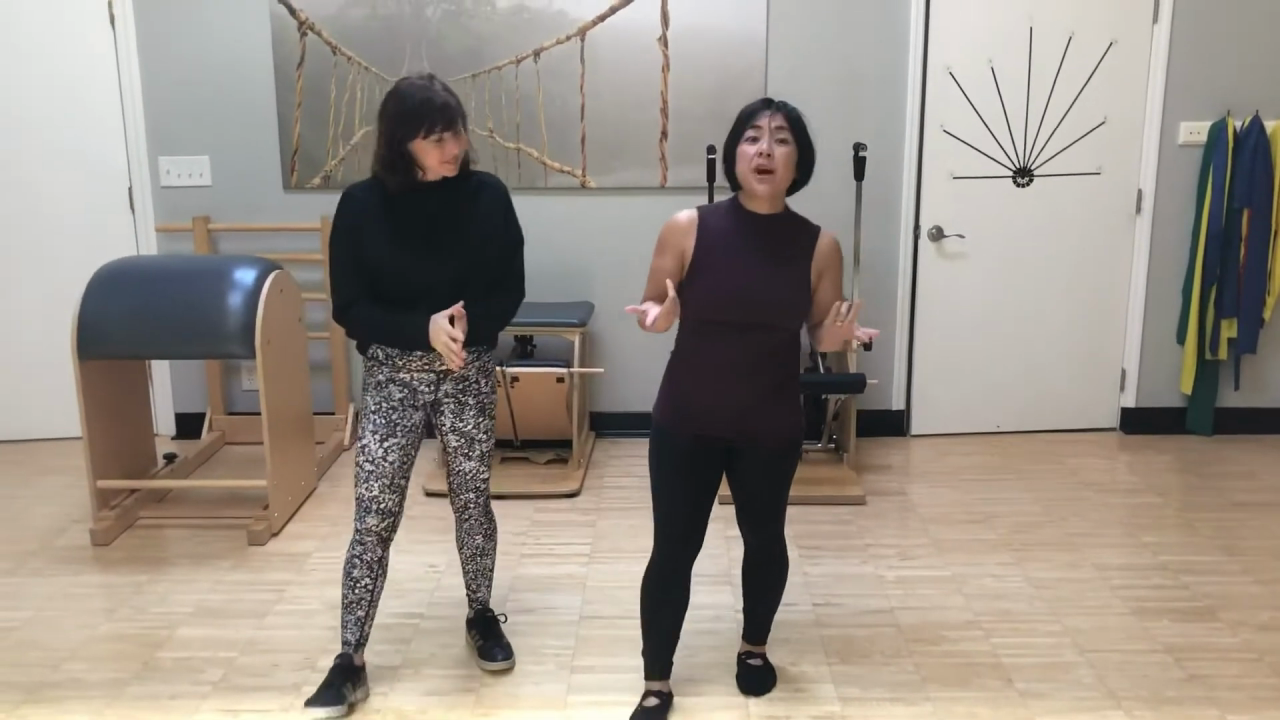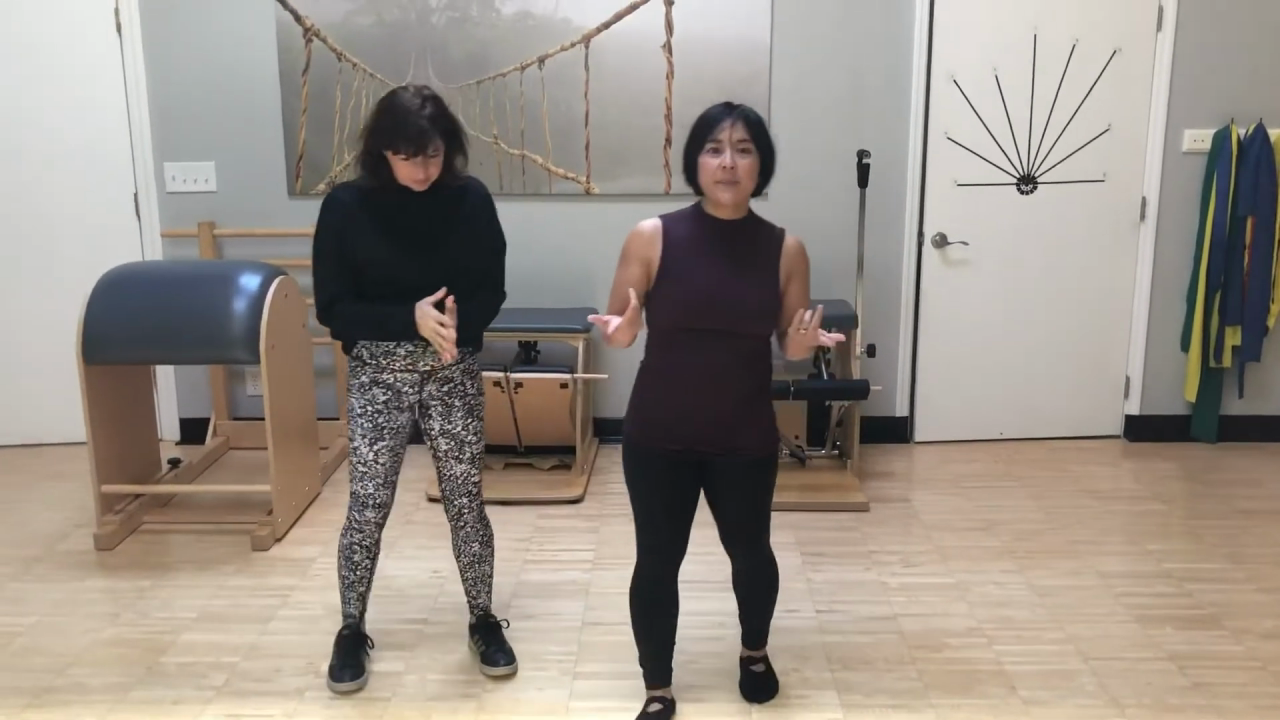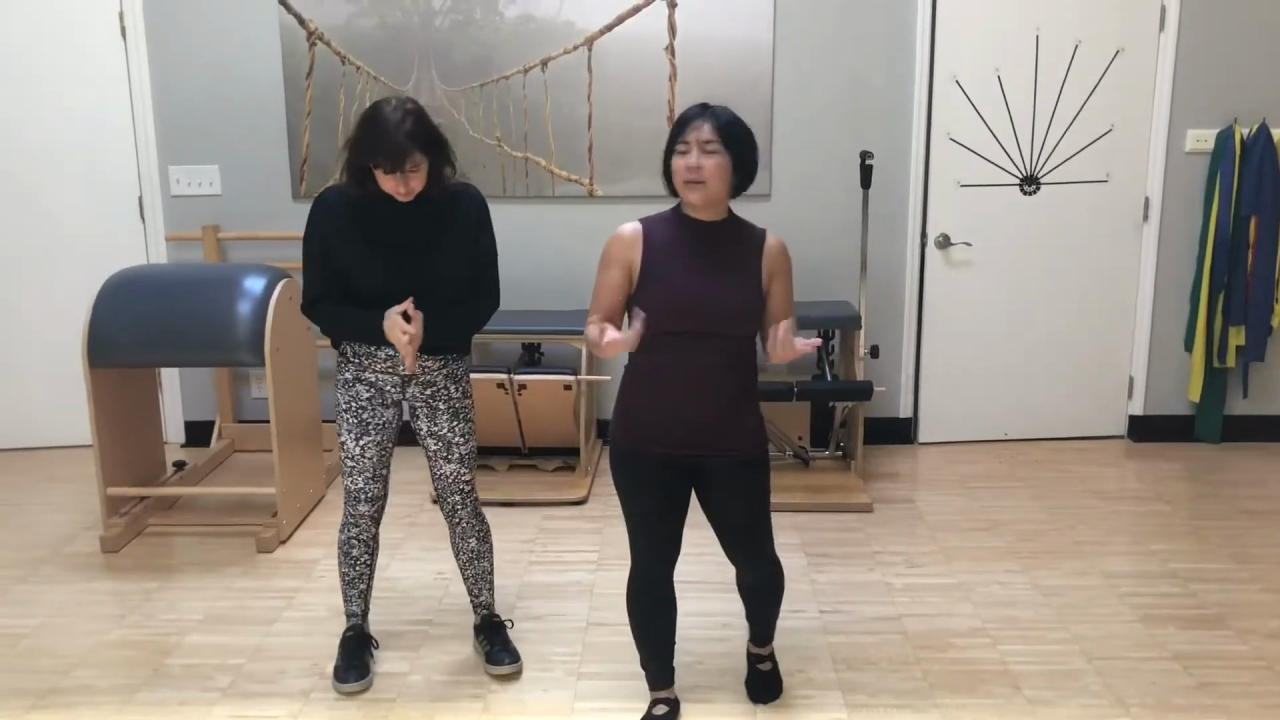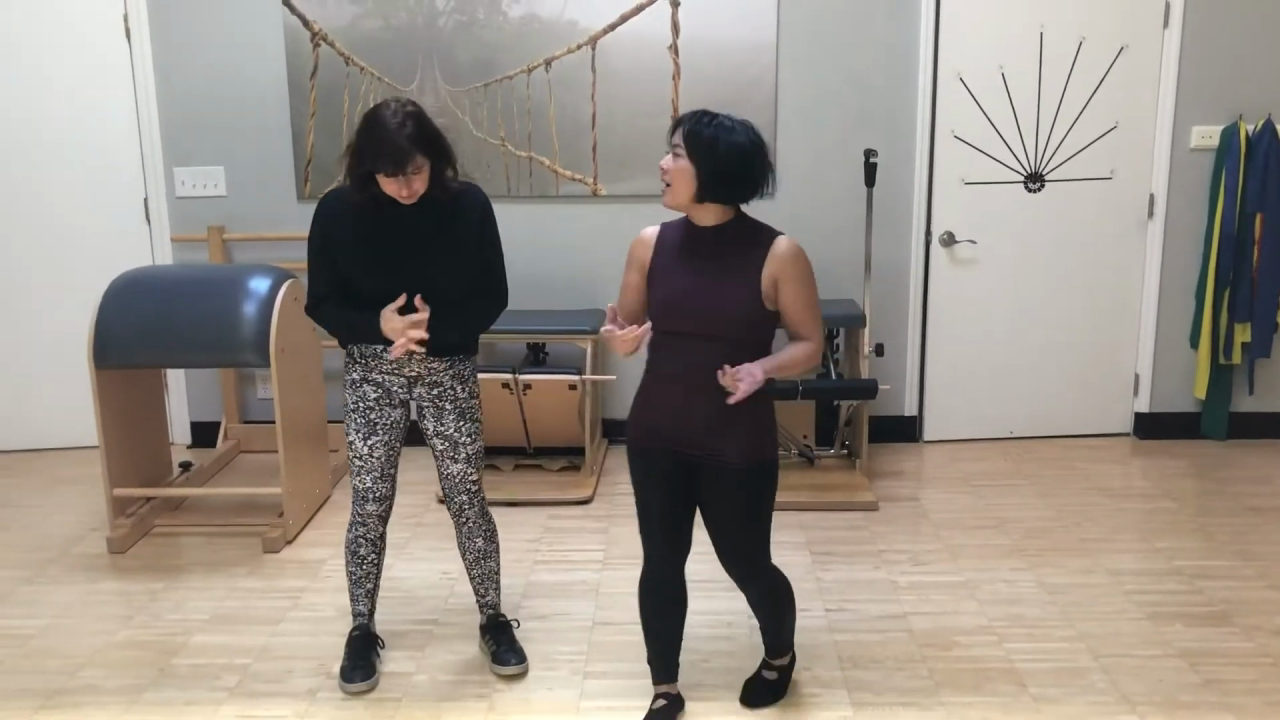
dt=0.3s
person 1, frame 1
left shoulder: (818, 246)
right shoulder: (687, 228)
left elbow: (821, 332)
right elbow: (655, 309)
left wrist: (839, 334)
right wrist: (657, 315)
left hip: (771, 427)
right hip: (685, 422)
left knee: (764, 539)
right knee: (673, 549)
left ankle: (753, 647)
person 1, frame 2
left shoulder: (784, 250)
right shoulder: (651, 237)
left elbow: (791, 342)
right elbow: (616, 324)
left wrist: (805, 341)
right wrist: (620, 331)
left hip: (746, 439)
right hip: (658, 435)
left knee: (751, 554)
right knee: (657, 562)
left ankle: (755, 651)
person 1, frame 3
left shoulder: (766, 250)
right shoulder: (632, 240)
left elbow: (775, 336)
right elbow: (596, 328)
left wrist: (787, 348)
right wrist: (609, 340)
left hip: (734, 441)
right hip: (645, 440)
left knee: (755, 556)
right knee: (652, 566)
left ankle: (761, 648)
person 1, frame 4
left shoulder: (777, 254)
right shoulder: (652, 244)
left elbow: (810, 343)
right elbow: (633, 325)
left wrist: (759, 370)
right wrist: (623, 337)
left hip: (739, 446)
right hip: (655, 436)
left knee: (746, 563)
right knee: (661, 561)
left ankle: (779, 657)
person 2, frame 1
left shoulder: (487, 196)
right shoulder: (363, 205)
left elbow: (510, 289)
right elbow: (350, 309)
left wrist: (468, 325)
right wrist: (424, 328)
left hip: (469, 372)
right hip: (392, 373)
left knee: (472, 500)
right knee: (374, 517)
left ankle: (481, 615)
right ankle: (349, 661)
person 2, frame 2
left shoulder: (471, 201)
right shoulder: (347, 206)
left elbow: (492, 293)
right elbow: (333, 308)
left wrist: (455, 320)
right wrist: (410, 319)
left hip: (454, 370)
right hip: (376, 373)
left knee: (465, 501)
right knee: (367, 508)
left ankle: (483, 620)
right ankle: (351, 629)
person 2, frame 3
left shoulder: (464, 206)
right shoulder: (335, 208)
left elbow: (483, 299)
right elbow: (317, 302)
left wrist: (427, 329)
right wrist: (380, 324)
left hip: (441, 370)
right hip: (363, 372)
left knee: (459, 498)
right knee: (362, 505)
left ankle: (487, 619)
right ankle: (356, 630)
person 2, frame 4
left shoulder: (467, 206)
right shoulder: (338, 211)
left elbow: (492, 298)
right elbow: (322, 303)
left wrist: (434, 327)
right wrist: (379, 325)
left hip: (449, 370)
right hip: (370, 372)
left knee: (467, 499)
right knee: (369, 505)
left ankle: (494, 619)
right ankle: (362, 631)
